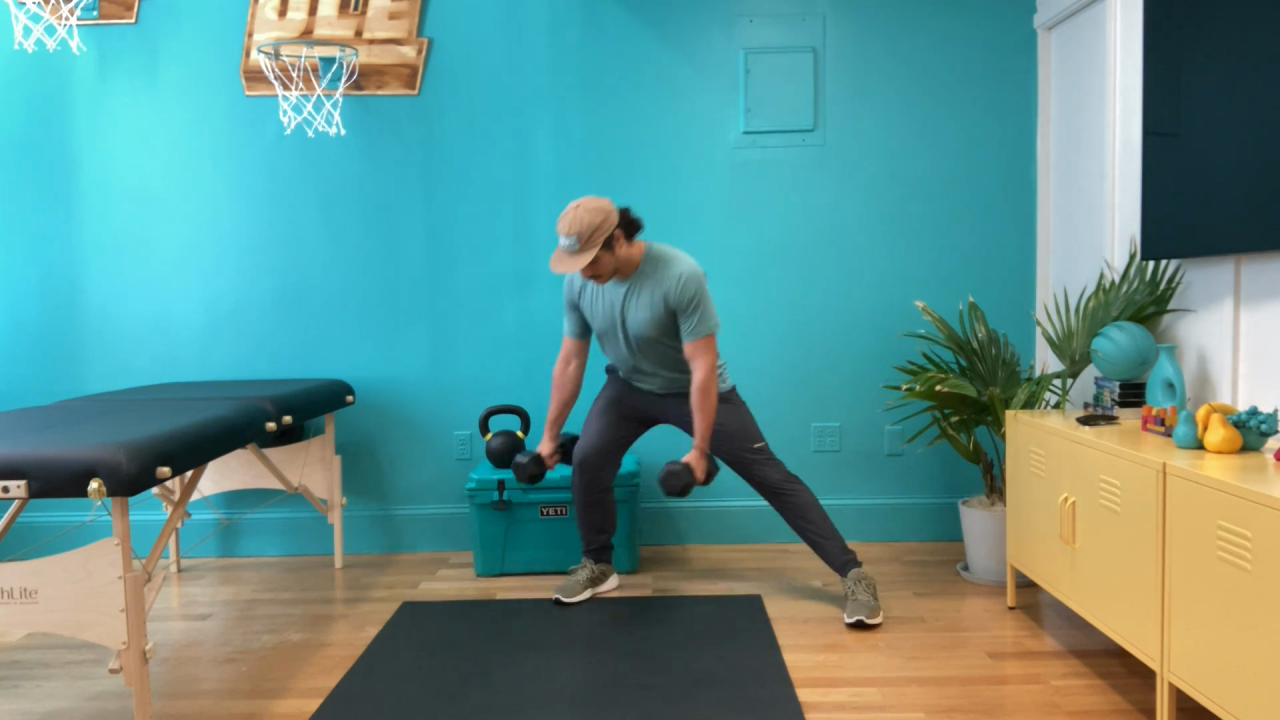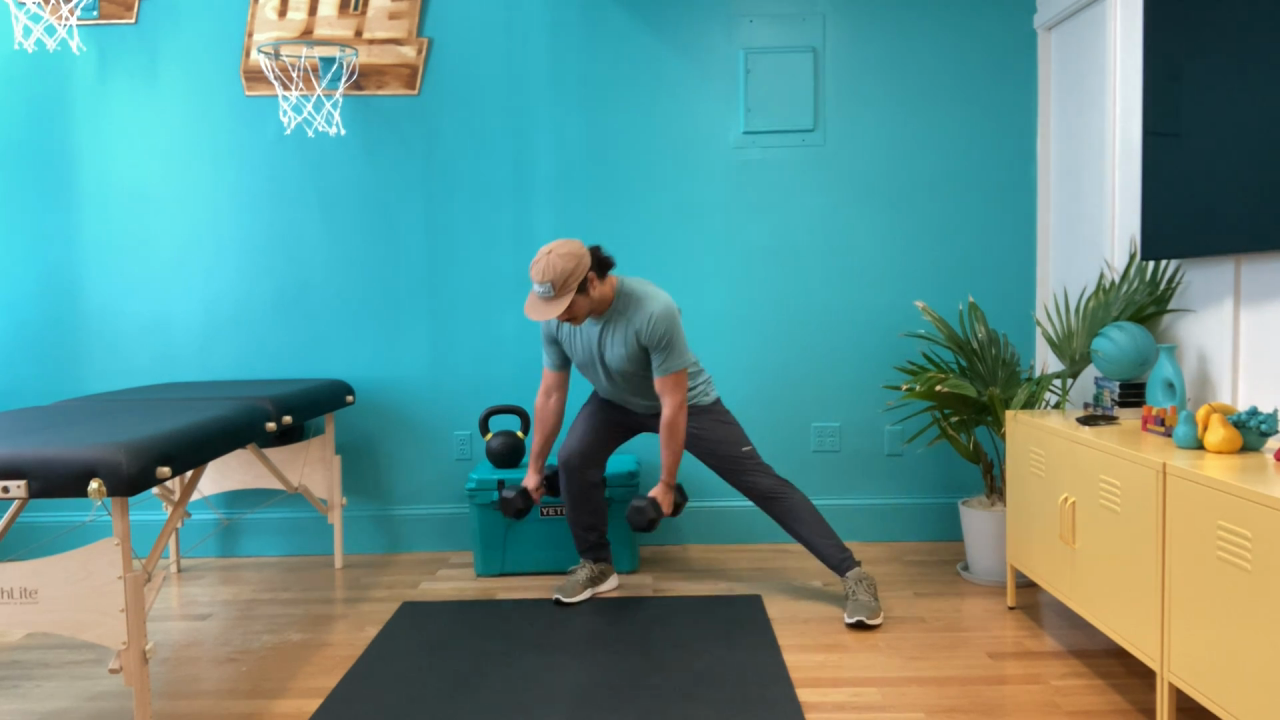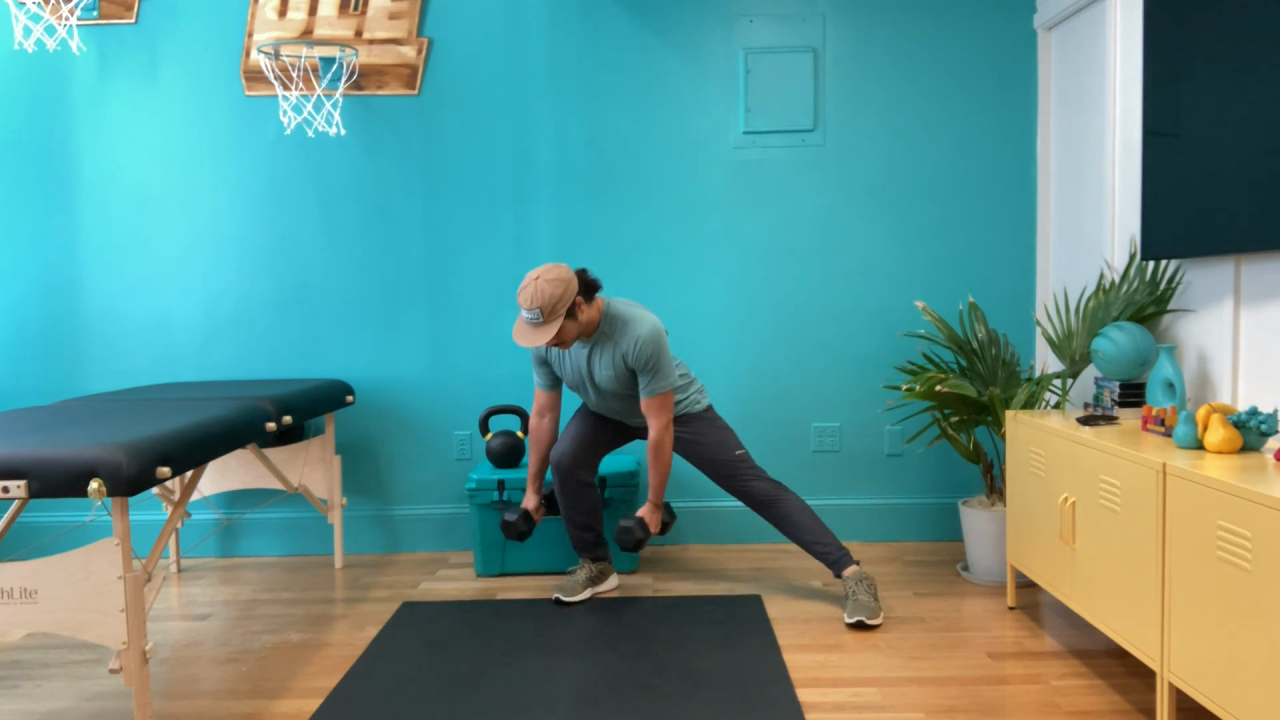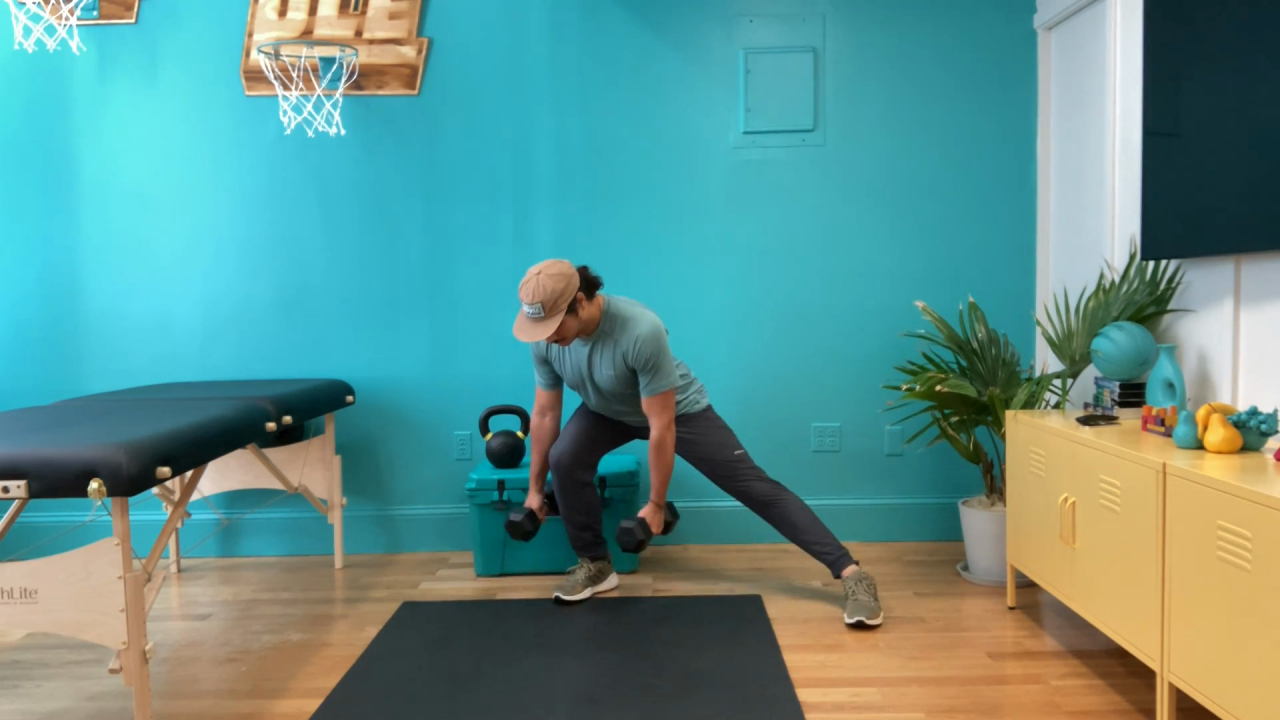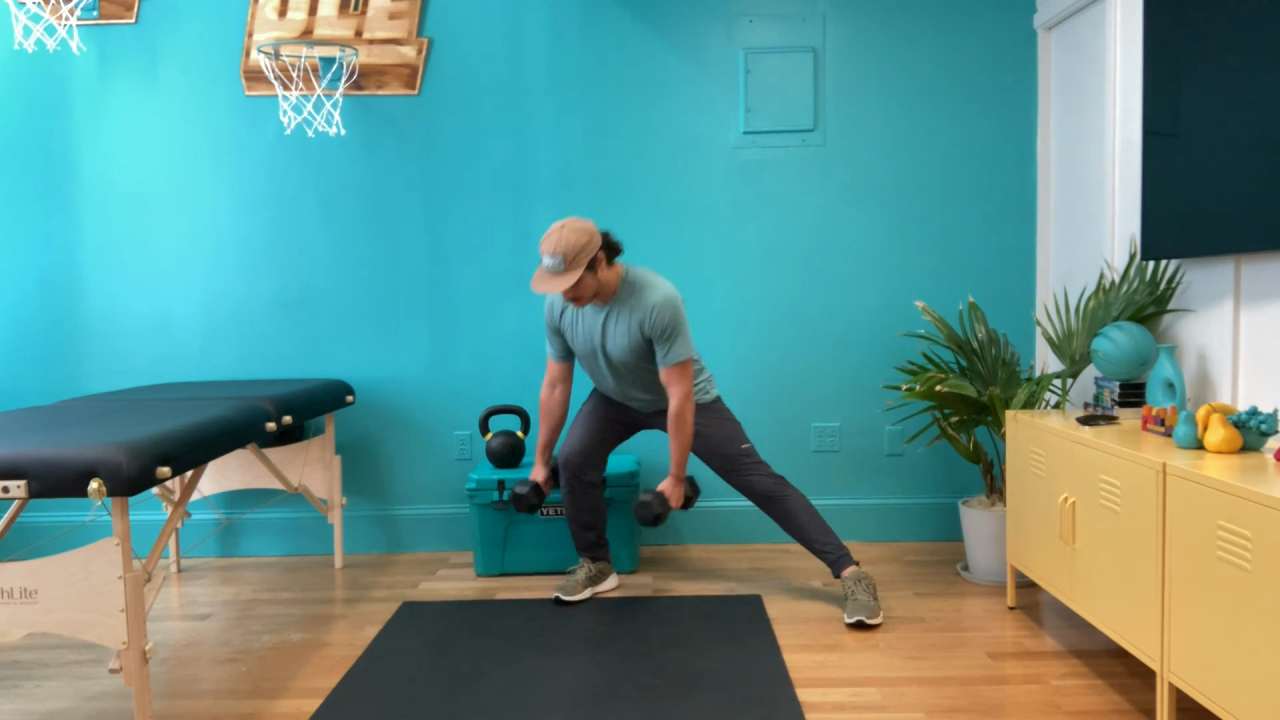
dt=0.2s
person 1, frame 1
left shoulder: (680, 276)
right shoulder: (578, 284)
left elbow: (703, 368)
right elbow: (569, 361)
left wrist: (700, 450)
right wrist: (549, 435)
left hip: (692, 388)
right hip: (631, 383)
left knee: (771, 477)
right knee: (589, 460)
left ankle: (853, 574)
right ankle: (597, 565)
person 1, frame 2
left shoulder: (653, 311)
right shoulder: (555, 320)
left elbow: (673, 404)
right elbow: (550, 394)
left wrist: (666, 484)
right wrist: (535, 468)
left hip: (687, 401)
right hip: (615, 401)
left knee: (760, 481)
right knee: (575, 461)
left ankle: (853, 574)
right ankle: (596, 564)
person 1, frame 3
left shoulder: (640, 331)
right shoulder: (545, 341)
left elbow: (660, 426)
right elbow: (543, 414)
left wrist: (654, 505)
right wrist: (532, 489)
left hip: (680, 408)
left knee: (755, 485)
right knee: (567, 461)
left ankle: (851, 572)
right ankle: (595, 564)
person 1, frame 4
left shoulder: (640, 330)
right shoulder: (545, 341)
left elbow: (661, 425)
right elbow: (544, 414)
left wrist: (656, 504)
right wrist: (535, 488)
left hip: (679, 409)
left knee: (754, 485)
right knee: (566, 461)
left ankle: (850, 573)
right ankle: (595, 564)
person 1, frame 5
left shoulder: (657, 300)
right shoulder: (557, 308)
left elbow: (679, 396)
right elbow: (555, 386)
left wrist: (676, 477)
right wrist: (540, 460)
left hip: (688, 396)
right hip: (615, 399)
left knee: (759, 481)
right knee: (574, 461)
left ankle: (850, 572)
right ankle: (595, 564)
